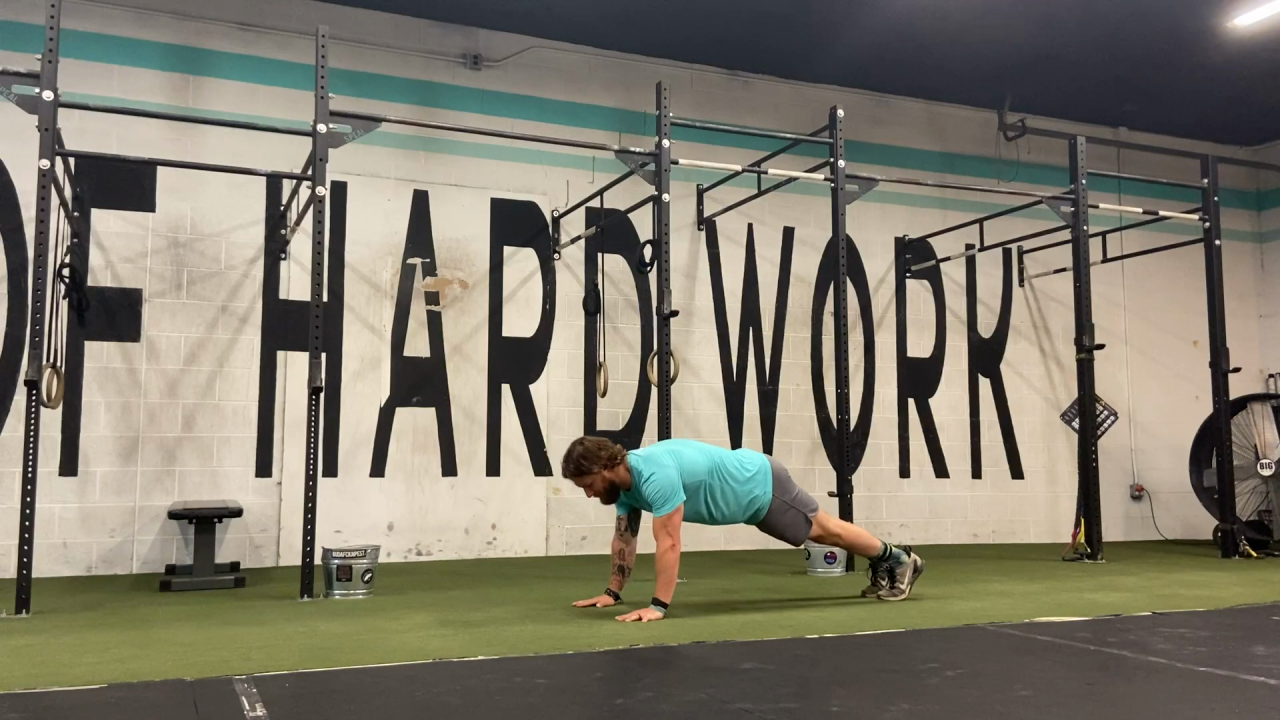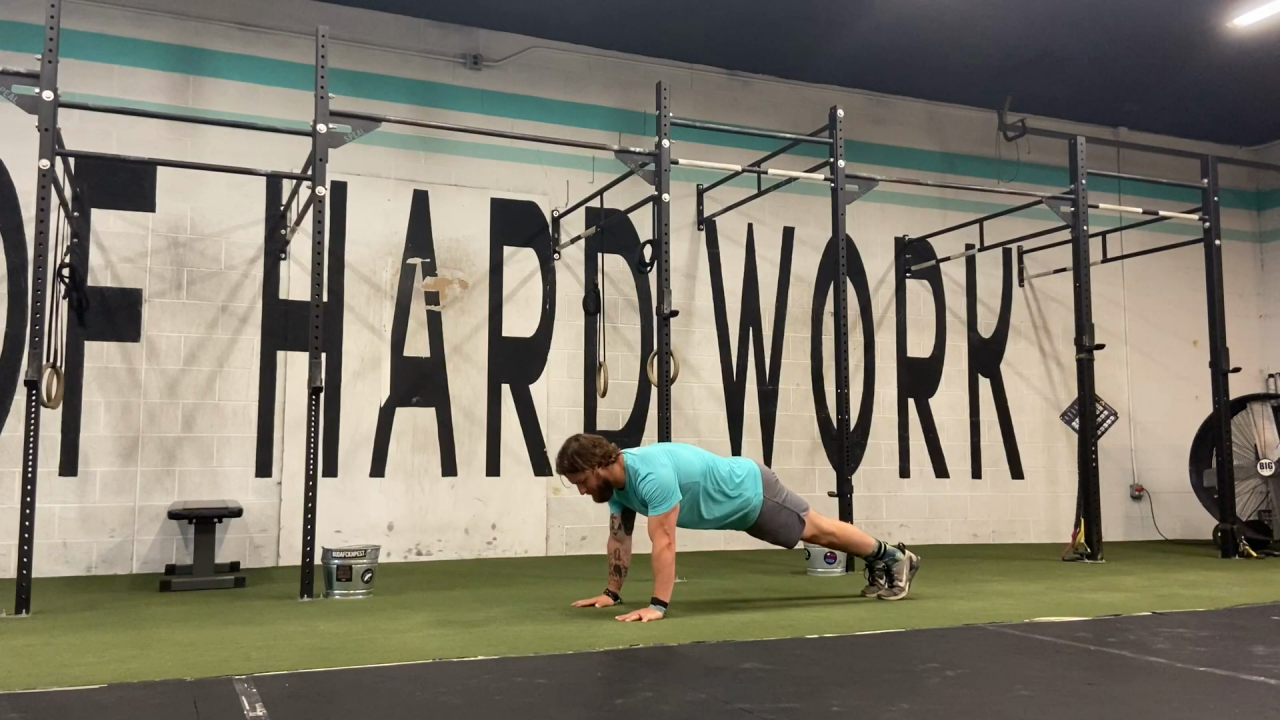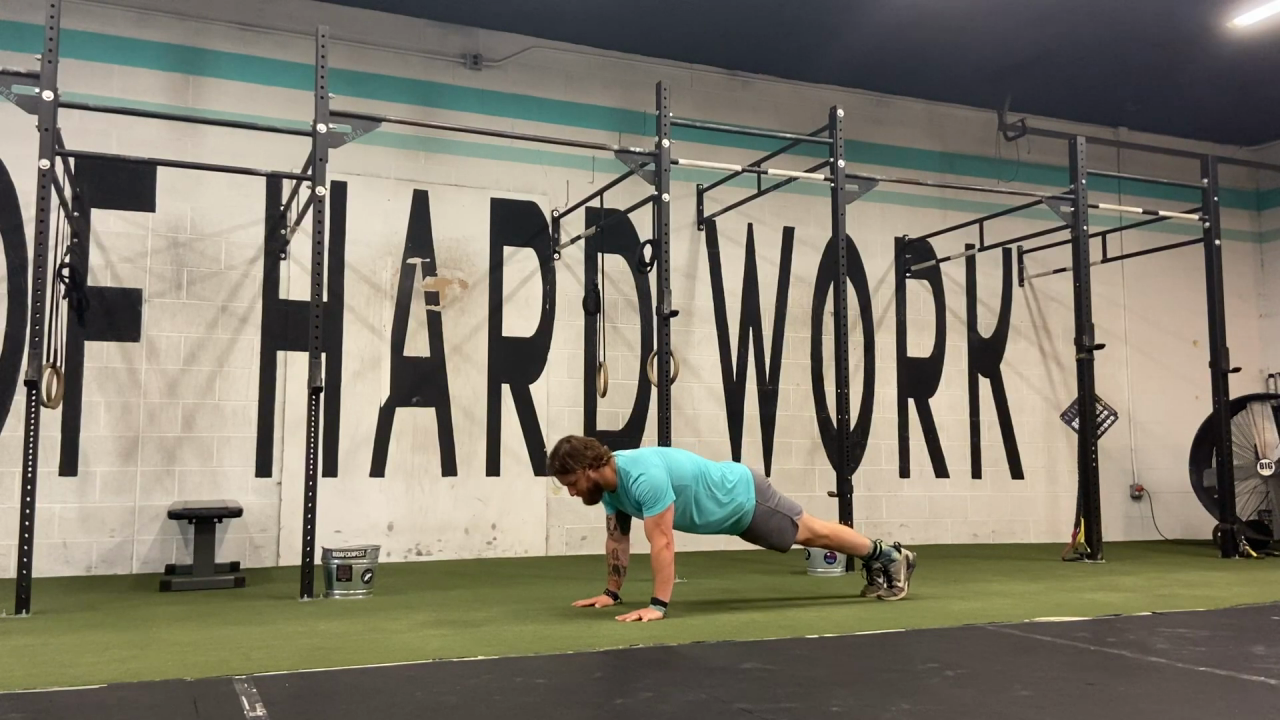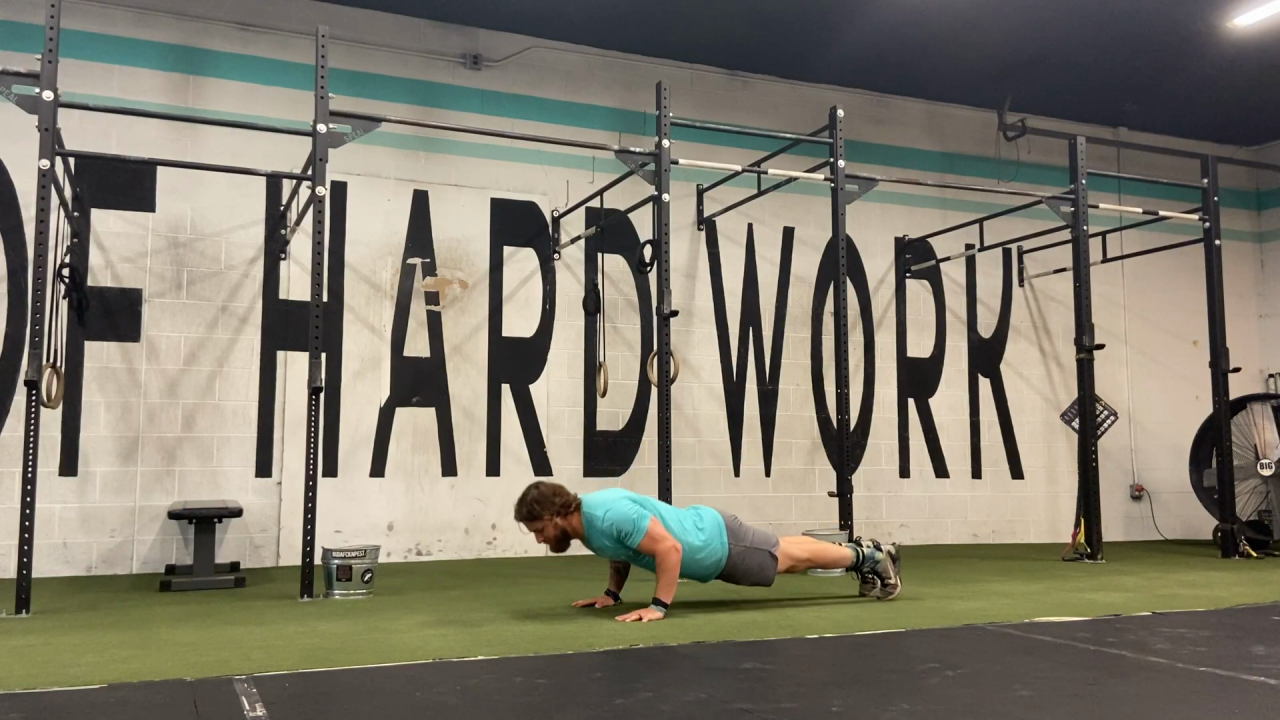
dt=0.5s
person 1, frame 1
left shoulder: (655, 475)
right shoulder: (624, 477)
left elbow: (668, 544)
right elbow: (625, 537)
left wrist: (658, 606)
right wrist: (612, 592)
left hip: (760, 485)
right hip: (745, 494)
left knee: (826, 530)
right knee: (820, 532)
left ankle: (898, 559)
right ankle: (882, 563)
person 1, frame 2
left shoulder: (652, 474)
right shoulder: (617, 480)
left elbow: (664, 543)
right elbow: (619, 537)
left wrist: (658, 605)
right wrist: (612, 592)
left hip: (750, 492)
right hip: (738, 502)
left knee: (819, 531)
right knee: (816, 535)
left ankle: (893, 557)
right ankle: (878, 562)
person 1, frame 3
left shoulder: (643, 476)
right shoulder: (610, 481)
left elbow: (662, 544)
right elbow: (617, 537)
left wrist: (658, 605)
right wrist: (612, 591)
left hip: (743, 498)
right hip: (730, 507)
left knee: (813, 533)
right knee: (807, 535)
left ankle: (888, 555)
right ankle: (876, 560)
person 1, frame 4
left shoulder: (608, 515)
right shoulder: (586, 521)
left elbow: (669, 550)
right elbow: (621, 548)
left wrist: (658, 606)
right wrist: (611, 593)
left hip: (718, 544)
right hip: (703, 537)
left knee: (794, 558)
right knee: (787, 554)
left ankle: (872, 557)
right ankle: (861, 551)
